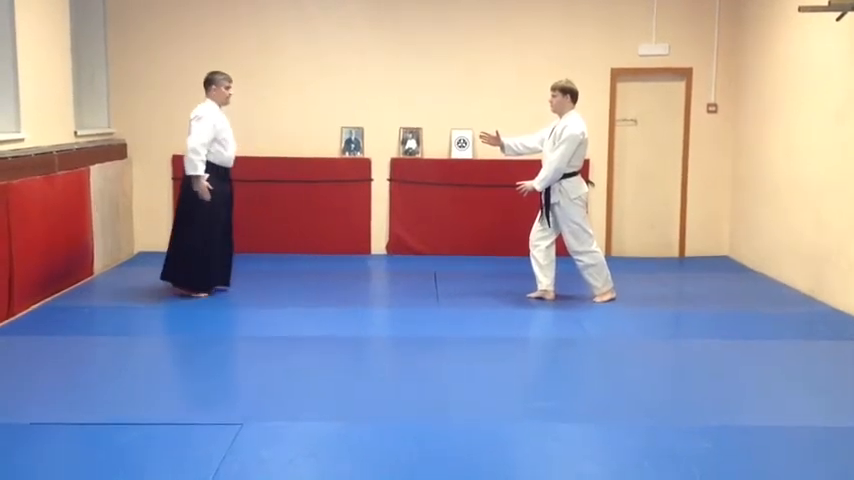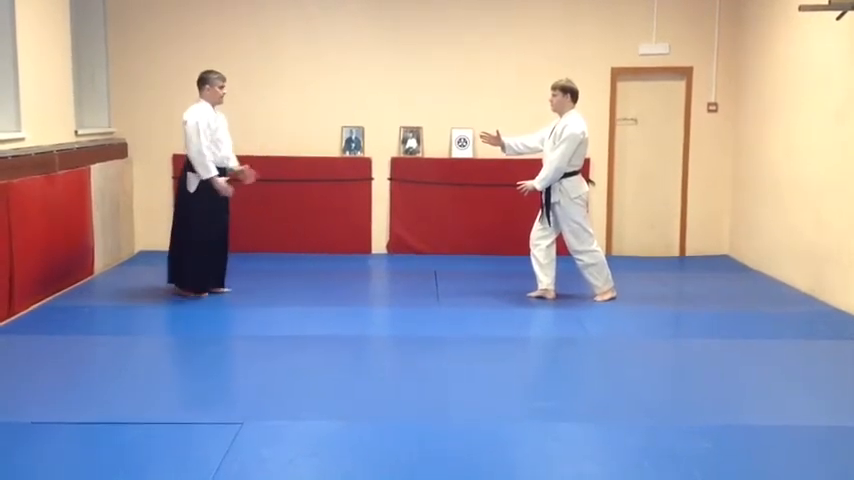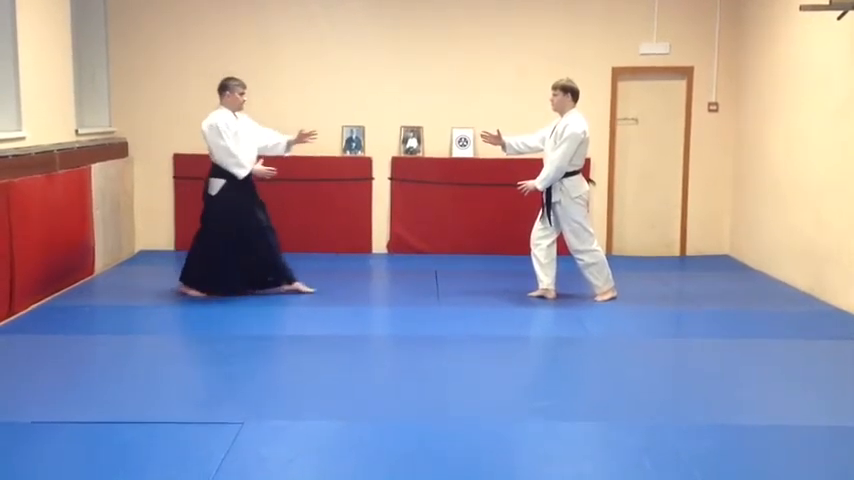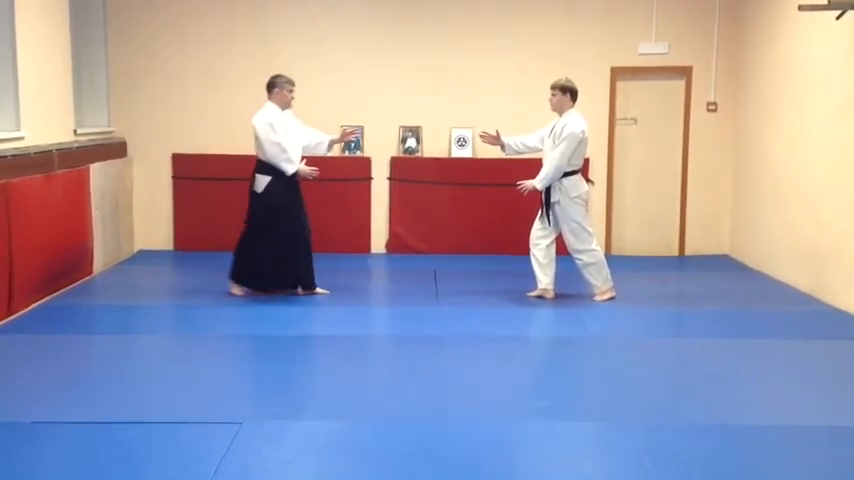
dt=0.4s
person 1, frame 1
left shoulder: (216, 113)
right shoulder: (206, 114)
right elbow: (195, 148)
right wrist: (197, 179)
left hip: (217, 179)
right hip: (207, 180)
left knee: (217, 232)
right knee: (201, 233)
left ankle: (210, 281)
right ankle: (189, 284)
person 1, frame 2
left shoulder: (214, 114)
right shoulder: (197, 115)
right elbow: (198, 151)
left wrist: (236, 168)
right wrist: (213, 179)
left hip: (216, 178)
right hip: (199, 181)
left knee: (216, 232)
right knee: (196, 234)
left ankle: (211, 282)
right ankle: (189, 285)
person 1, frame 3
left shoulder: (243, 120)
right shoulder: (215, 122)
left elbow: (263, 138)
right elbow: (226, 155)
left wrist: (292, 141)
right wrist: (251, 170)
left hip: (242, 185)
right hip: (224, 186)
left knee: (261, 230)
right knee: (213, 236)
left ankle: (284, 280)
right ankle: (191, 283)
person 1, frame 4
left shoulder: (287, 117)
right shoulder: (264, 118)
left elbow: (306, 138)
right elbow: (275, 150)
left wrist: (335, 139)
right wrist: (297, 169)
left hip: (286, 182)
right hip: (269, 182)
left knee: (297, 232)
right knee: (260, 232)
left ankle: (304, 284)
right ankle: (239, 280)
person 2, frame 1
left shoulder: (573, 127)
right shoulder: (559, 125)
left elbow: (558, 163)
right elbow: (534, 142)
left wrist: (536, 184)
right wrist: (503, 143)
left hip: (568, 192)
right hip: (555, 192)
left knee: (582, 243)
right knee: (540, 238)
left ankle: (605, 289)
right ankle: (546, 289)
person 2, frame 2
left shoulder: (574, 127)
right shoulder: (559, 124)
left elbow: (558, 162)
right elbow: (534, 141)
left wrist: (537, 184)
right wrist: (503, 143)
left hip: (568, 192)
right hip: (556, 191)
left knee: (582, 243)
right knee: (541, 237)
left ankle: (606, 288)
right ankle: (547, 287)
person 2, frame 3
left shoulder: (575, 126)
right shoulder: (560, 124)
left elbow: (559, 162)
right elbow: (535, 141)
left wrist: (538, 184)
right wrist: (504, 142)
left hip: (569, 191)
right hip: (556, 191)
left knee: (582, 242)
right knee: (541, 237)
left ankle: (606, 288)
right ankle: (547, 287)
person 2, frame 4
left shoulder: (573, 126)
right shoulder: (559, 123)
left elbow: (558, 161)
right elbow: (534, 141)
left wrist: (537, 183)
right wrist: (503, 143)
left hip: (568, 191)
right hip: (556, 191)
left knee: (582, 242)
right knee: (540, 237)
left ankle: (605, 288)
right ankle: (546, 287)
